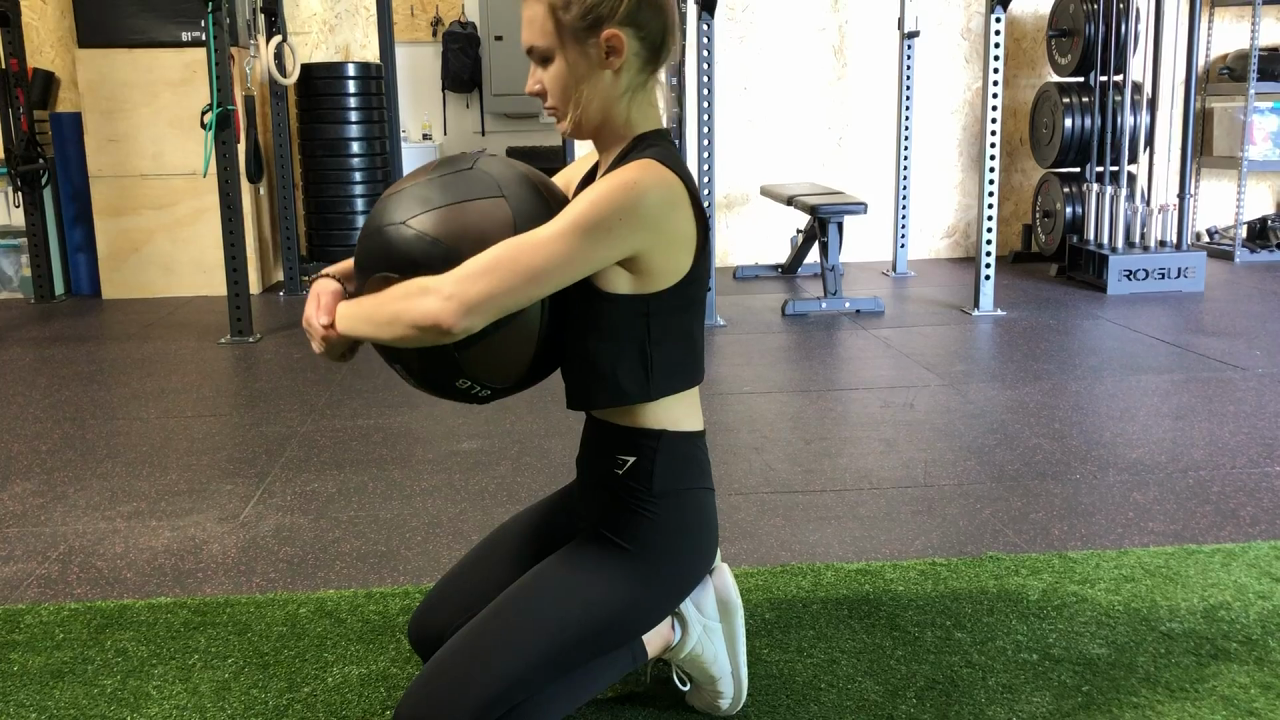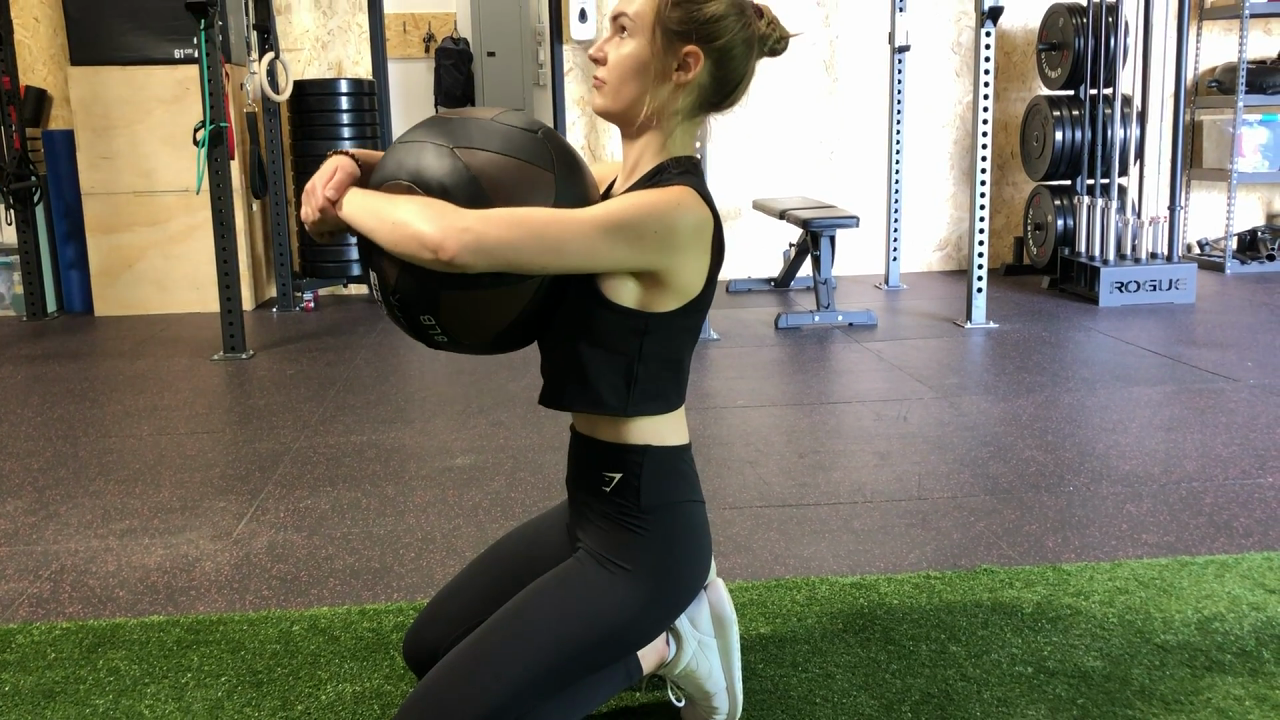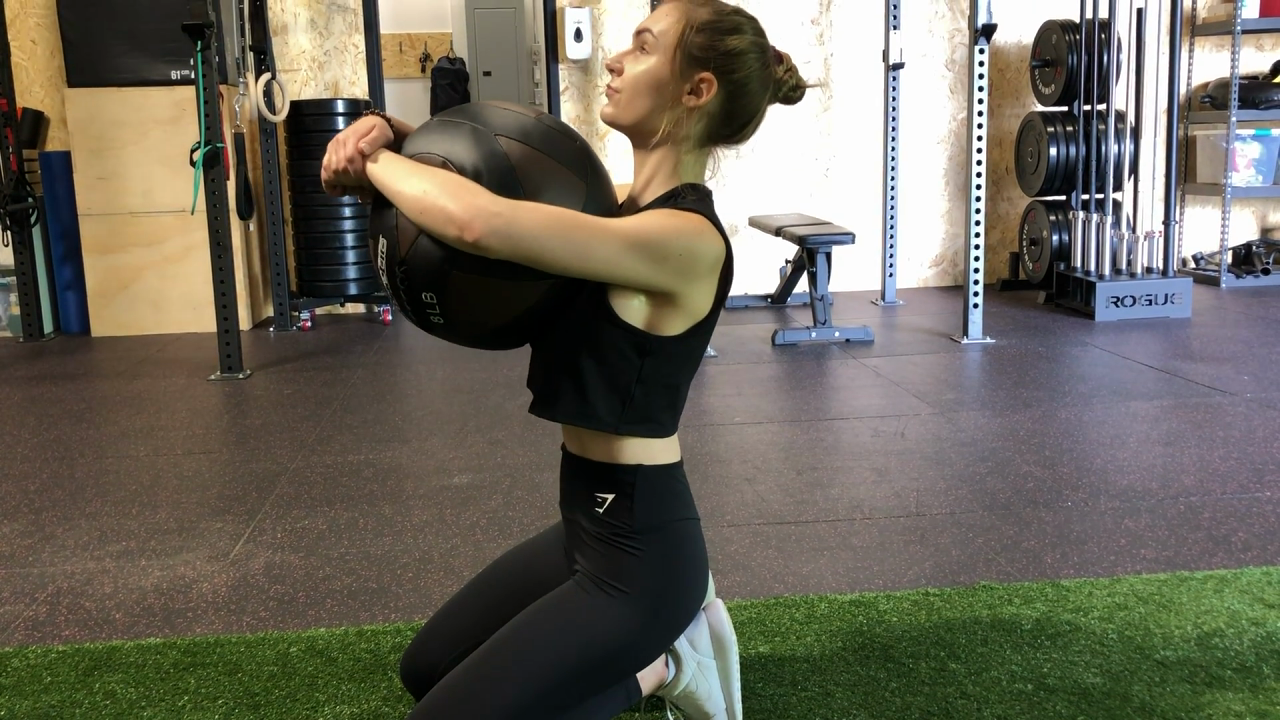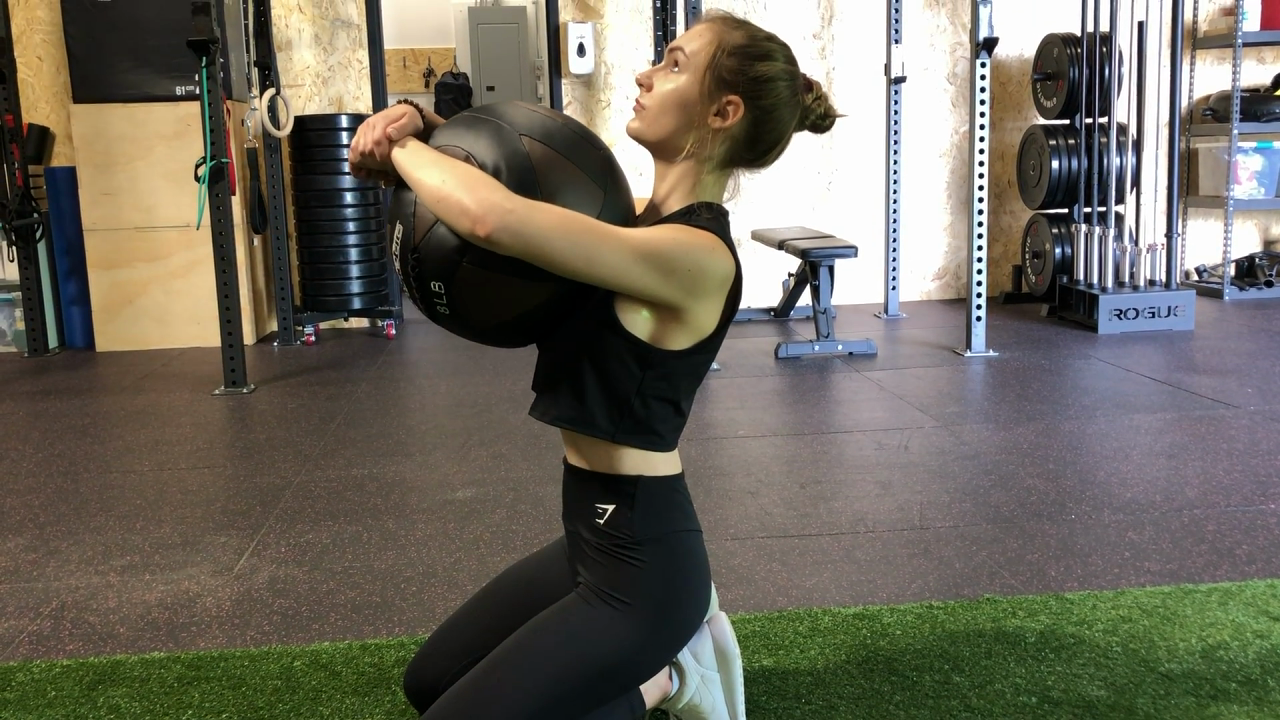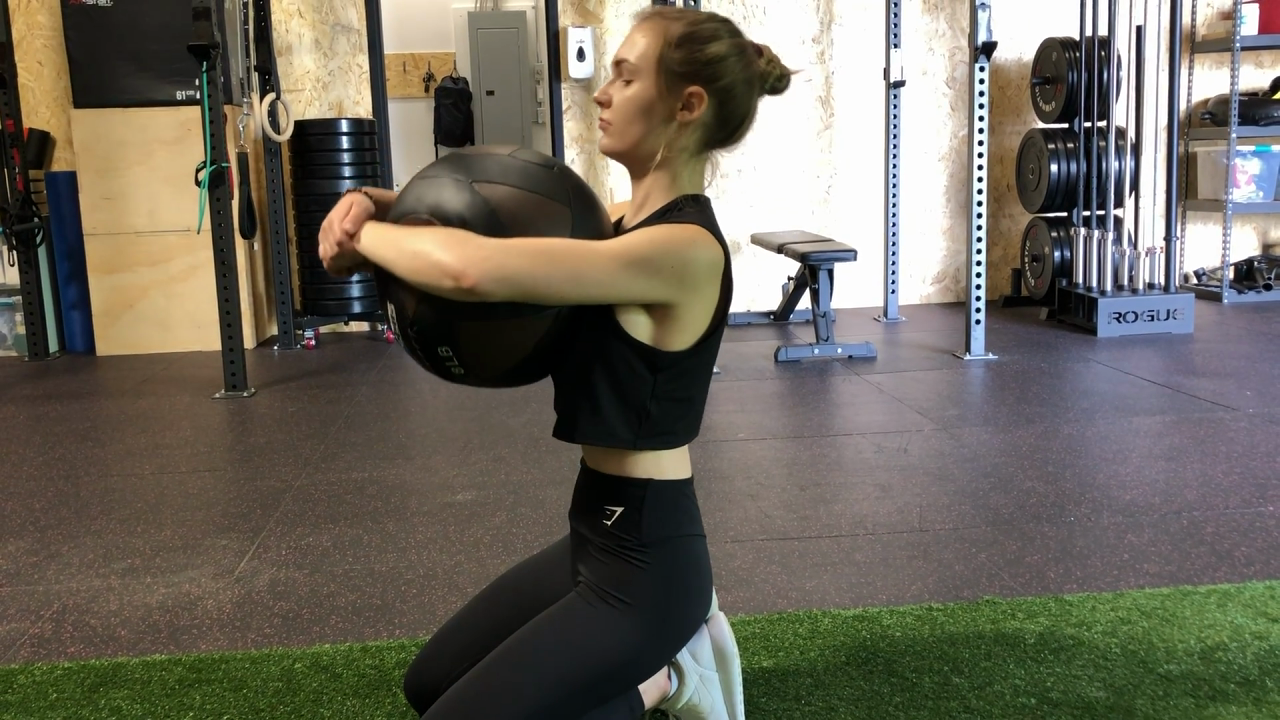
dt=1s
person 1, frame 1
left shoulder: (643, 188)
right shoulder: (603, 169)
left elbow: (448, 306)
left wrist: (341, 316)
right wrist: (342, 274)
left hip: (652, 509)
right hip: (608, 479)
right knee: (435, 632)
left ankle: (664, 630)
right ankle: (658, 608)
person 1, frame 2
left shoulder: (672, 212)
right shoulder: (623, 181)
left elbow: (454, 241)
left wrist: (345, 200)
right wrist: (357, 165)
left hip: (644, 525)
right hip: (601, 499)
right knee: (429, 649)
left ankle: (659, 645)
right ankle: (659, 620)
person 1, frame 3
left shoulder: (685, 237)
right shoulder: (632, 202)
left elbow: (479, 222)
left wrist: (375, 164)
right wrist: (388, 130)
left hip: (639, 549)
right hip: (596, 520)
right ankle: (659, 639)
person 1, frame 4
left shoulder: (696, 254)
right shoulder: (649, 219)
left elbow: (490, 216)
right elbow: (508, 181)
left wrist: (399, 149)
right wrist: (419, 123)
left hip: (640, 563)
right hip: (598, 533)
right ankle: (660, 659)
person 1, frame 5
left shoulder: (684, 248)
right shoulder: (633, 219)
left elbow: (473, 268)
left wrist: (367, 238)
right wrist: (373, 204)
left hip: (645, 561)
right hip: (603, 533)
right ankle: (659, 660)
